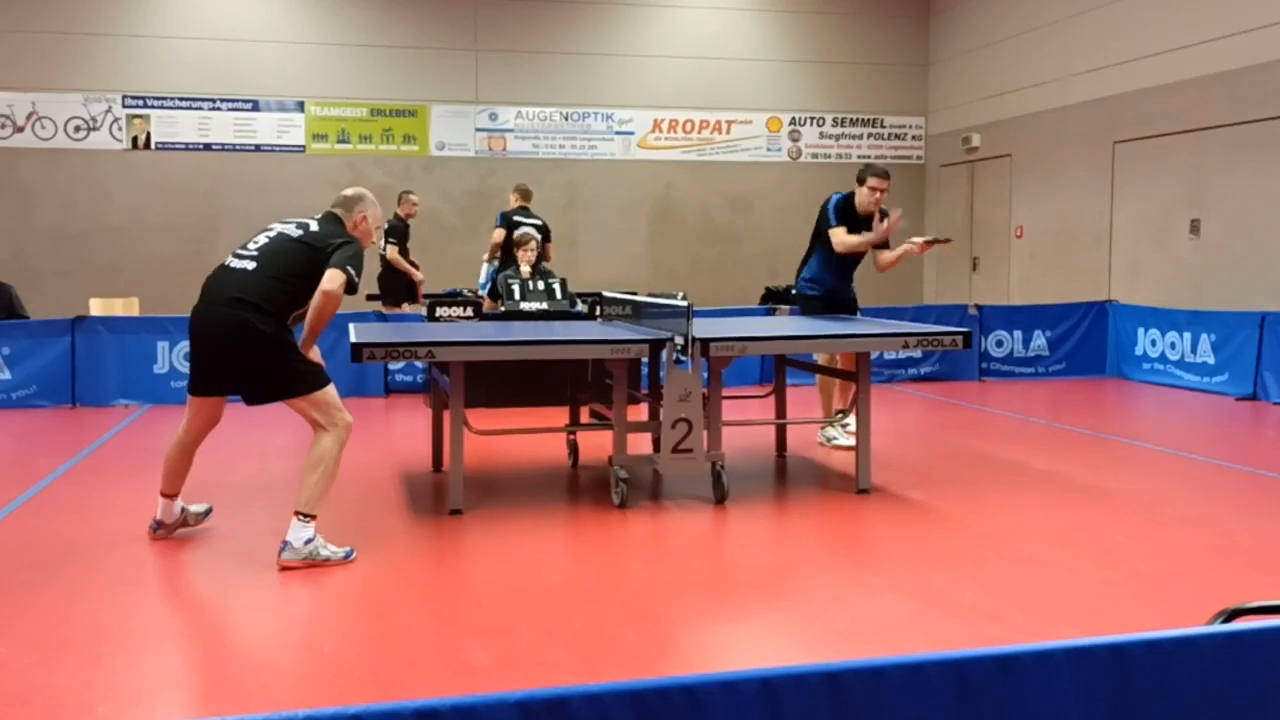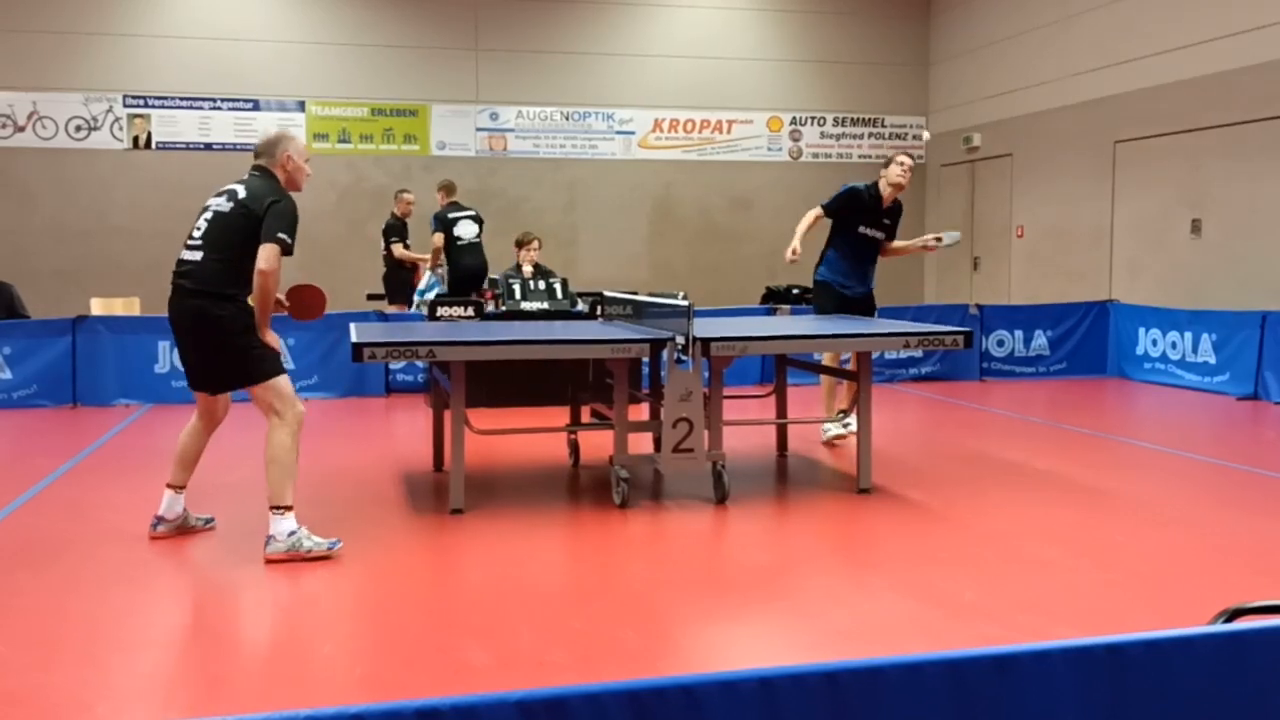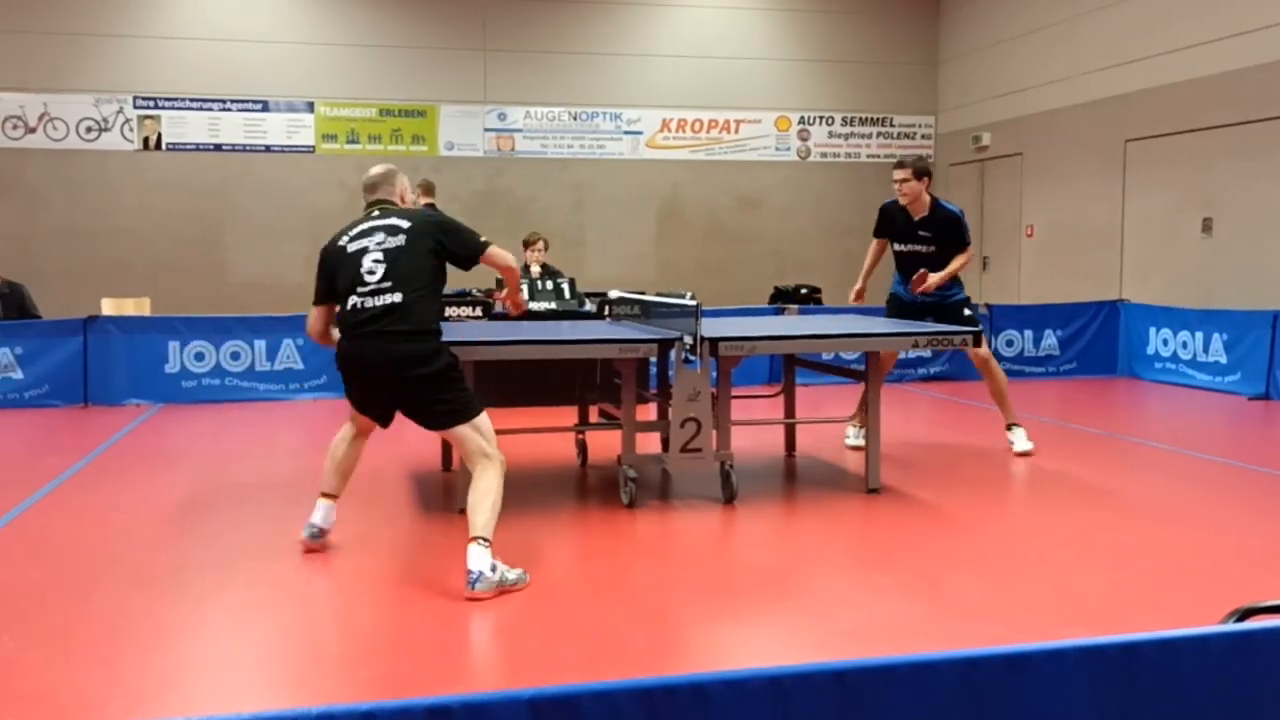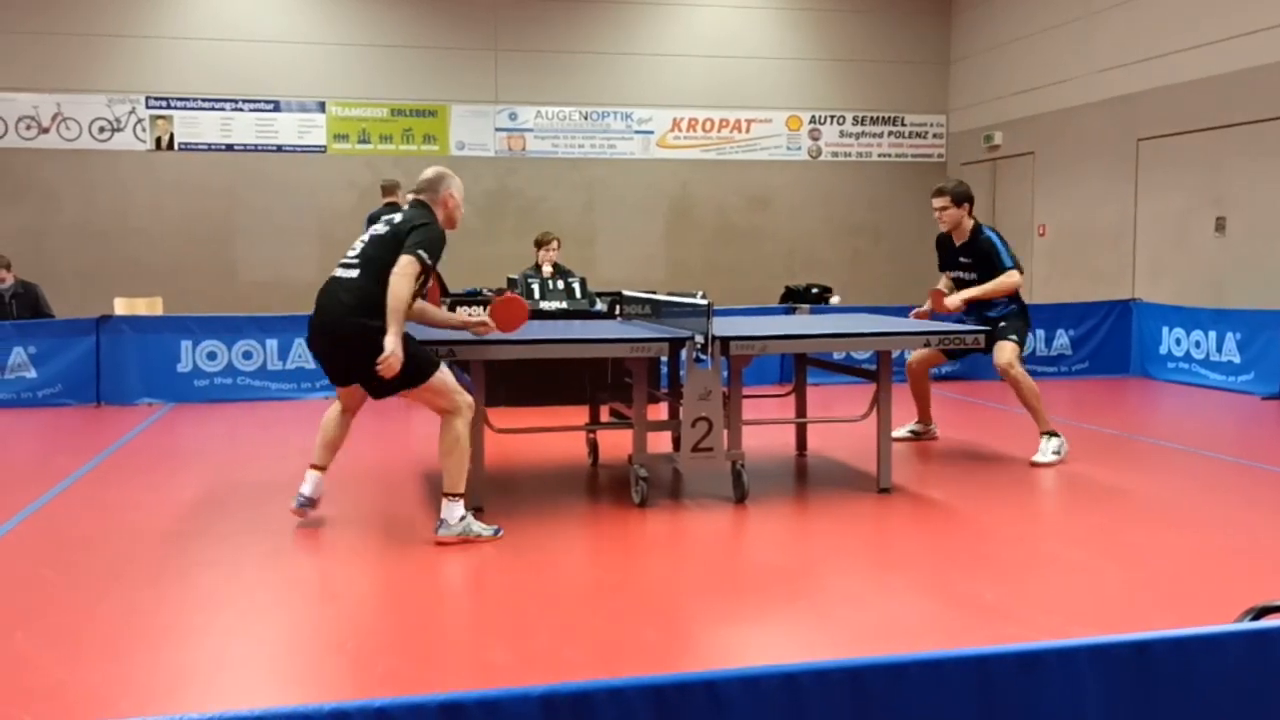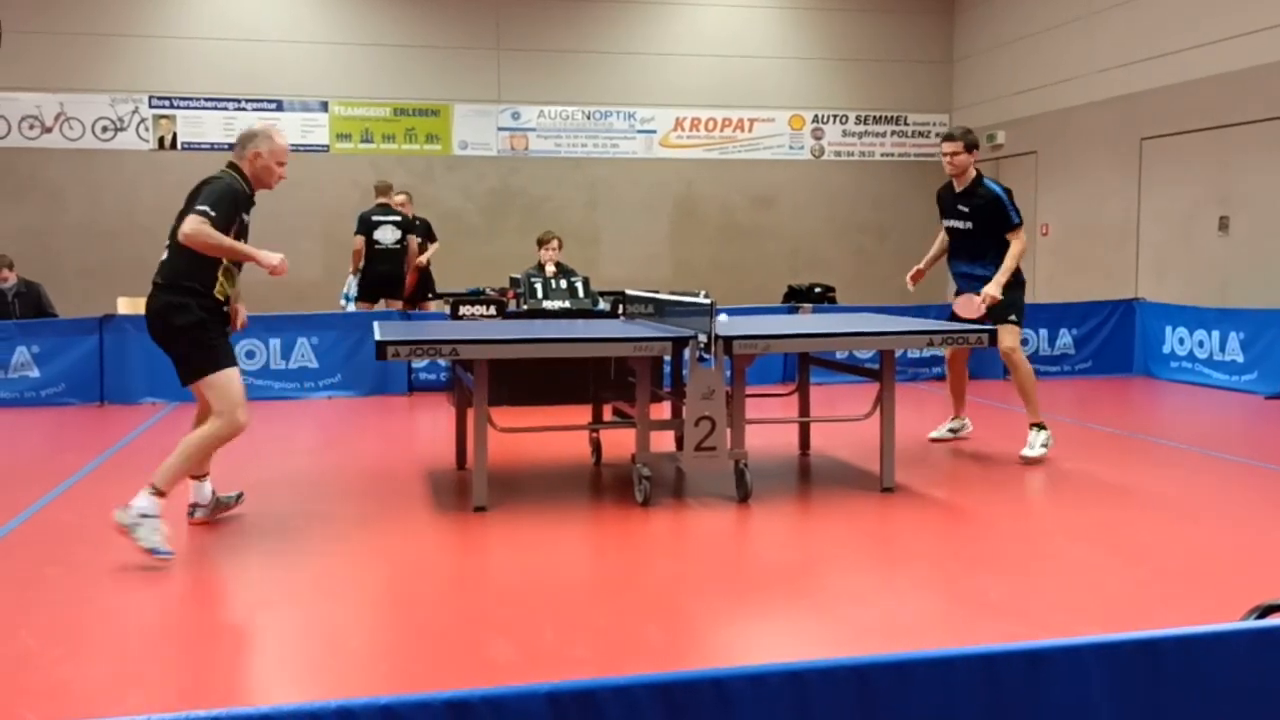
dt=0.7s
person 1, frame 1
left shoulder: (291, 228)
right shoulder: (347, 246)
right elbow: (330, 290)
right wrist: (307, 344)
left hip: (207, 317)
right hip: (249, 327)
left knee: (198, 422)
right knee: (334, 423)
left ankle: (166, 515)
right ankle: (300, 540)
person 1, frame 2
left shoulder: (231, 193)
right shoulder: (278, 202)
right elbow: (265, 267)
left wrist: (262, 299)
right wrist: (262, 327)
left hip: (186, 307)
right hip: (218, 314)
left knee: (210, 412)
right knee: (286, 412)
left ankle: (170, 512)
right ankle: (283, 531)
person 1, frame 3
left shoulder: (338, 243)
right shoulder: (428, 223)
left elbow: (316, 328)
right elbow: (506, 263)
left wrist: (343, 343)
right wrist: (514, 294)
left hip: (360, 355)
right hip: (420, 359)
left knee: (358, 426)
right knee: (487, 458)
left ankle: (320, 522)
right ankle: (480, 566)
person 1, frame 4
left shoulder: (395, 223)
right shoulder: (428, 230)
right elbow: (400, 276)
left wrist: (467, 322)
right wrist: (394, 337)
left hip: (325, 326)
right hip: (361, 329)
left knee: (349, 401)
right knee: (458, 407)
left ankle: (309, 491)
right ankle: (453, 517)
person 1, frame 5
left shoulder: (234, 195)
right shoulder: (225, 189)
right elbow: (190, 233)
left wrist: (233, 305)
right wrist: (256, 254)
left hip: (195, 313)
right hip: (185, 314)
left knee: (213, 407)
right knee: (230, 420)
left ankle: (202, 499)
right ankle: (144, 508)
person 2, frame 1
left shoulder: (885, 218)
right shoulder: (837, 203)
left elbow: (882, 264)
right elbow: (840, 244)
left wrist: (907, 250)
right wrist: (874, 237)
left hip: (842, 292)
right hip: (812, 289)
left knee: (850, 355)
right knee: (827, 353)
left ankle: (842, 414)
right ankle: (828, 427)
person 2, frame 2
left shoulder: (896, 209)
right shoulder: (855, 194)
right elbow: (814, 213)
left wrist: (918, 244)
right wrist: (796, 240)
left hip: (862, 289)
right hip: (831, 282)
left ankle: (847, 413)
right ankle: (830, 421)
person 2, frame 3
left shoulder: (950, 216)
right shoulder: (889, 212)
left elbow: (965, 253)
right elbow: (879, 243)
left wrist: (939, 276)
right wrist: (862, 281)
left hip: (949, 296)
right hip: (905, 296)
left knee: (983, 357)
right knee: (884, 358)
left ankle: (1014, 427)
right ankle: (859, 424)
person 2, frame 4
left shoulder: (988, 240)
right shoulder: (944, 241)
left elbow: (1013, 280)
left wrist: (964, 296)
right wrist: (929, 307)
left hip: (1007, 317)
right hip: (971, 320)
left knee: (1006, 363)
right knee: (915, 363)
left ankle: (1051, 437)
right ankle: (925, 424)
person 2, frame 5
left shoulder: (993, 193)
right shoulder: (944, 195)
left elbow: (1018, 240)
left wrist: (998, 282)
right wrist: (924, 265)
left hip: (1000, 287)
right hip: (968, 288)
left knee: (1009, 348)
right knee: (954, 357)
left ankle: (1038, 429)
right ankle: (959, 420)
